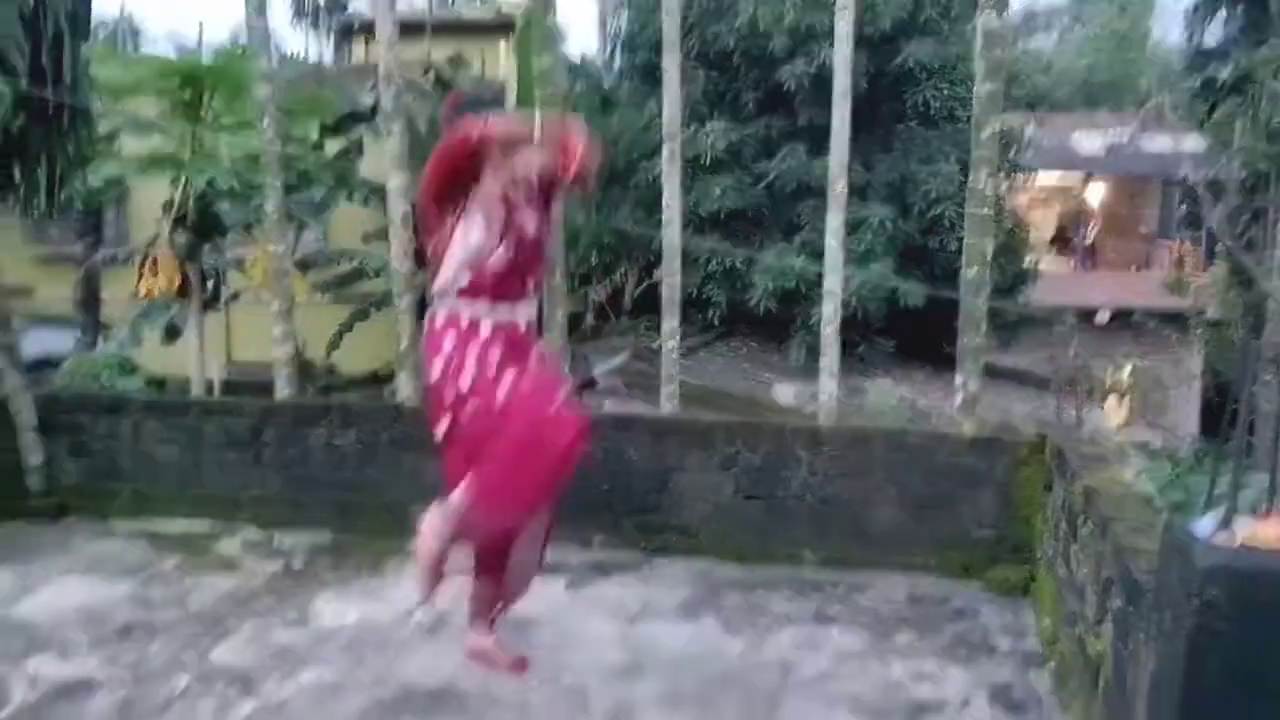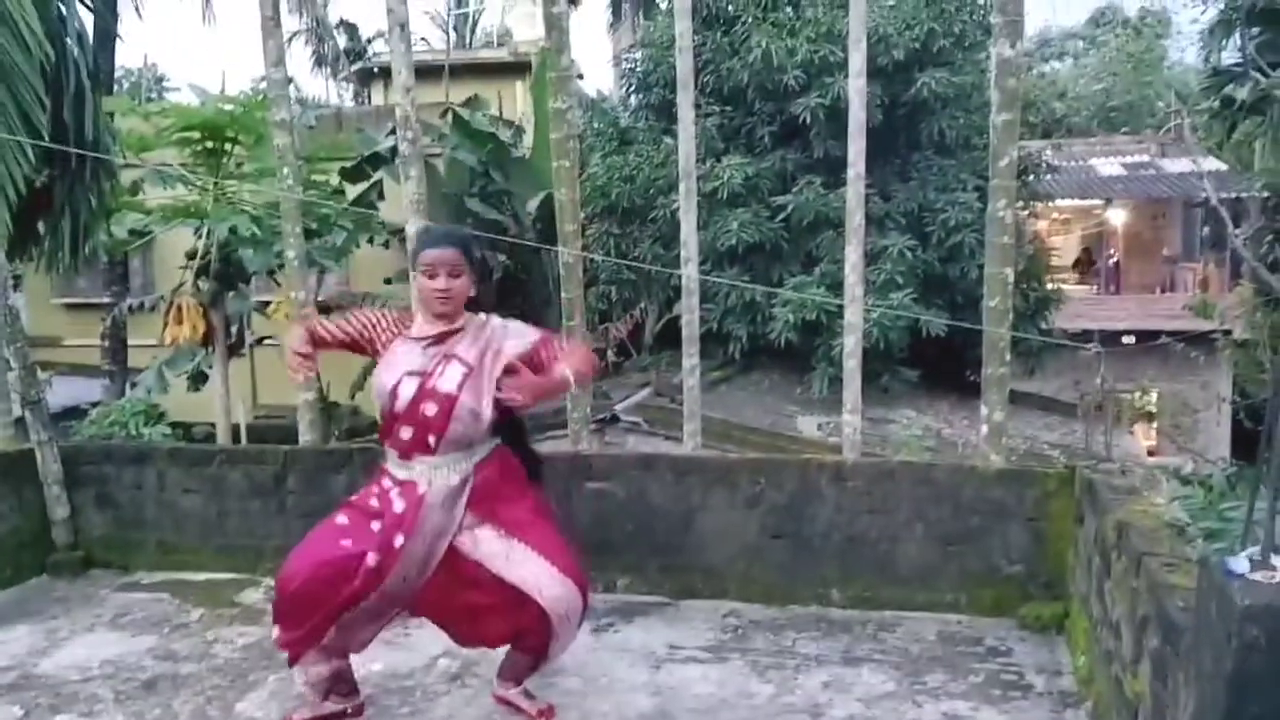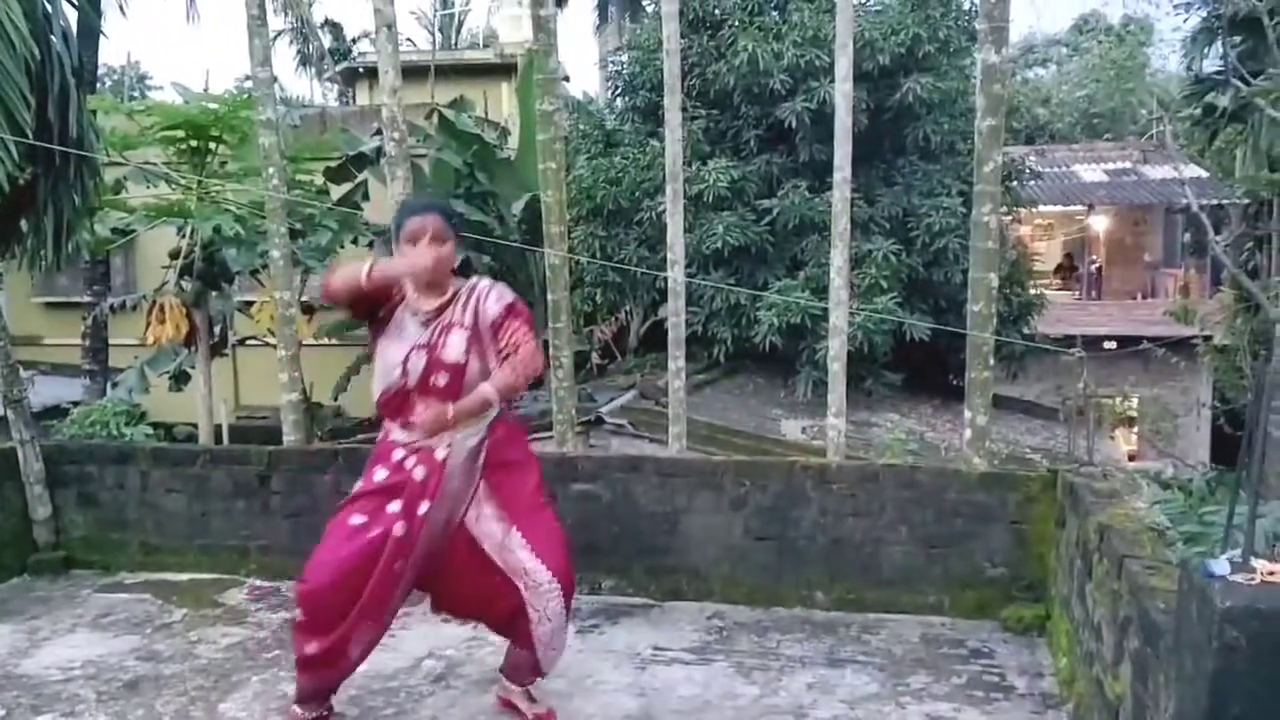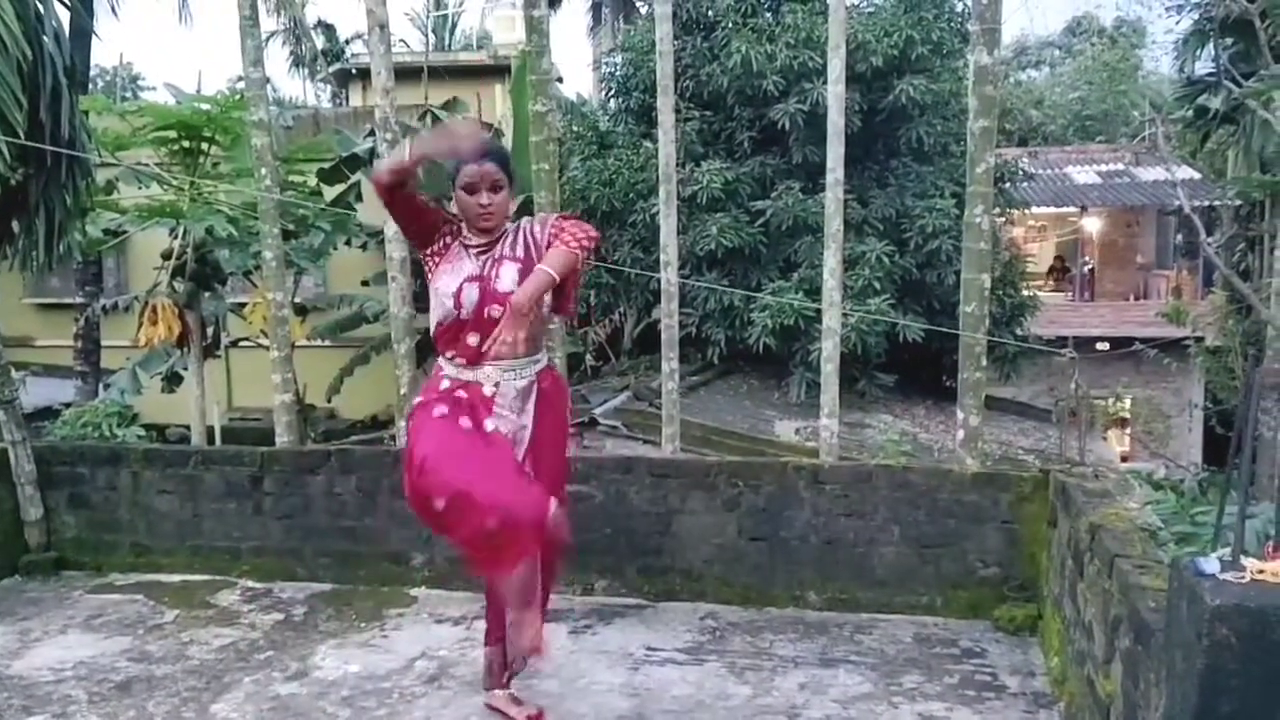
dt=1s
person 1, frame 1
left shoulder: (527, 186)
right shoulder: (445, 192)
left elbow: (576, 158)
right elbow: (465, 136)
left wrist: (558, 153)
right wrist: (540, 136)
left hip: (515, 340)
right hip: (464, 341)
left knee: (514, 493)
right knee: (552, 431)
left ankle: (481, 628)
right ankle: (443, 520)
person 1, frame 2
left shoulder: (496, 338)
right shoulder: (387, 332)
left elbow: (582, 359)
right elbow: (317, 329)
left wrist: (545, 384)
right wrist: (301, 344)
left hip: (479, 493)
right hip: (400, 494)
left knee: (560, 595)
right knee: (303, 581)
person 1, frame 3
left shoulder: (489, 299)
right shoulder: (390, 303)
left elbow: (527, 362)
right elbow: (333, 288)
left wrist: (458, 410)
right wrist: (391, 272)
left hip: (484, 458)
right hip: (407, 462)
left knee: (545, 571)
right knee: (335, 578)
person 1, frame 4
left shoulder: (534, 237)
right shoulder: (438, 239)
left elbow: (580, 237)
right elbow: (387, 183)
left wrist: (525, 300)
right wrist: (434, 144)
left hip: (526, 404)
right hip: (455, 398)
left knee: (525, 524)
right knee: (453, 479)
right ankle: (516, 608)
